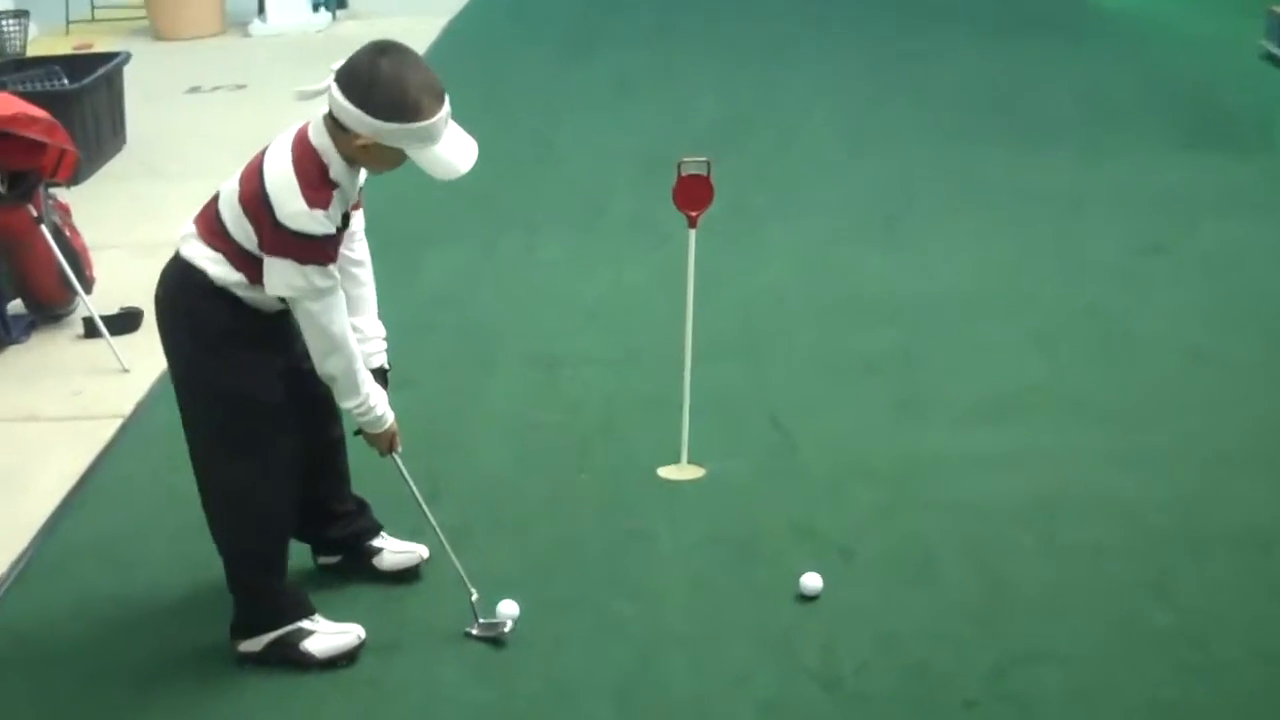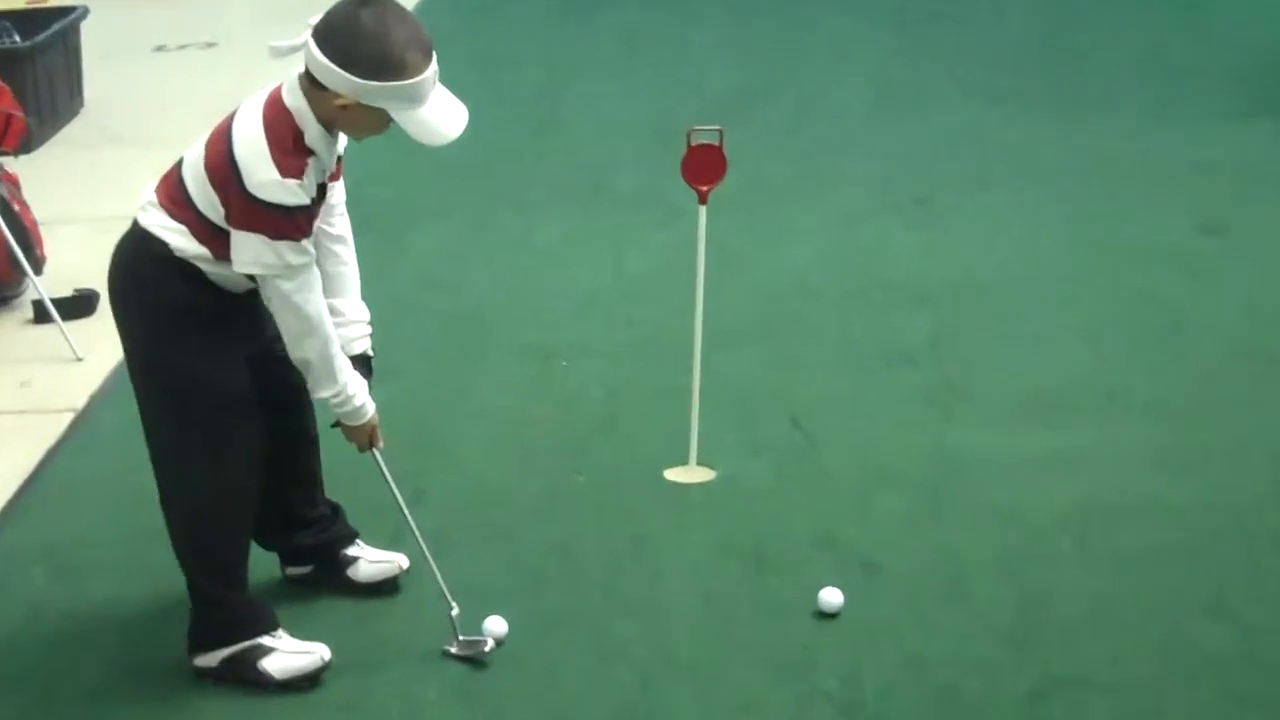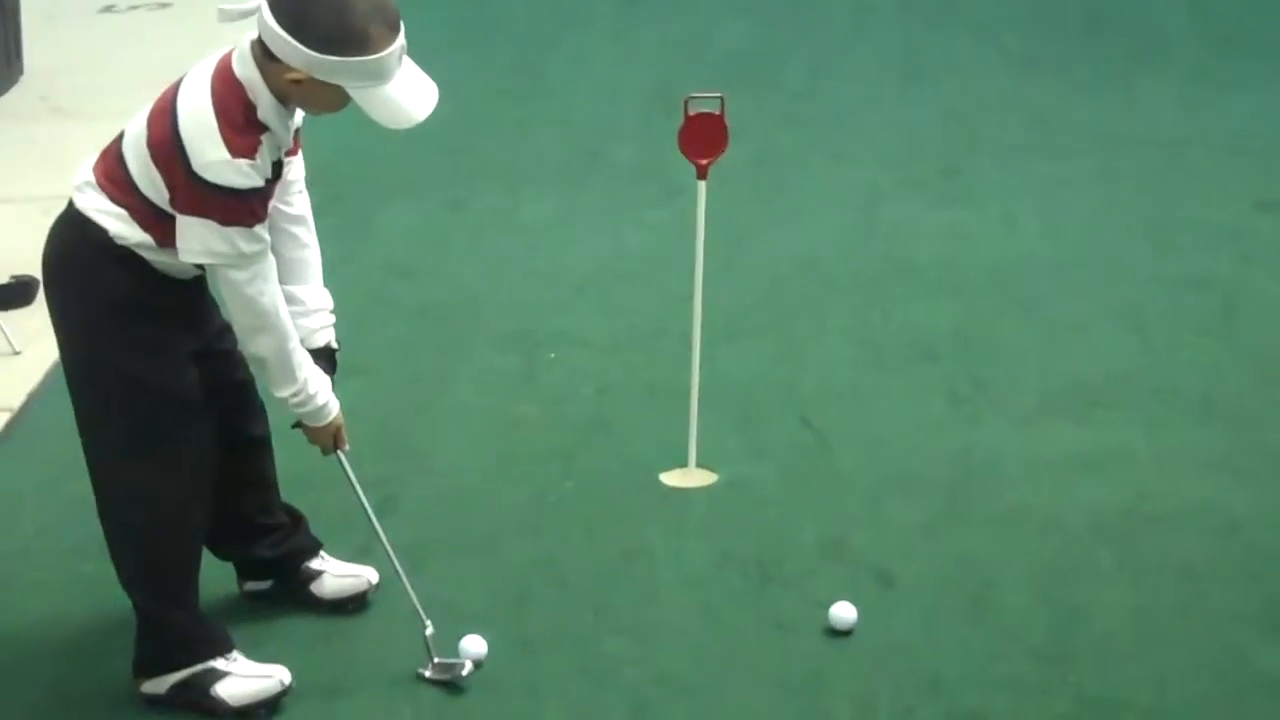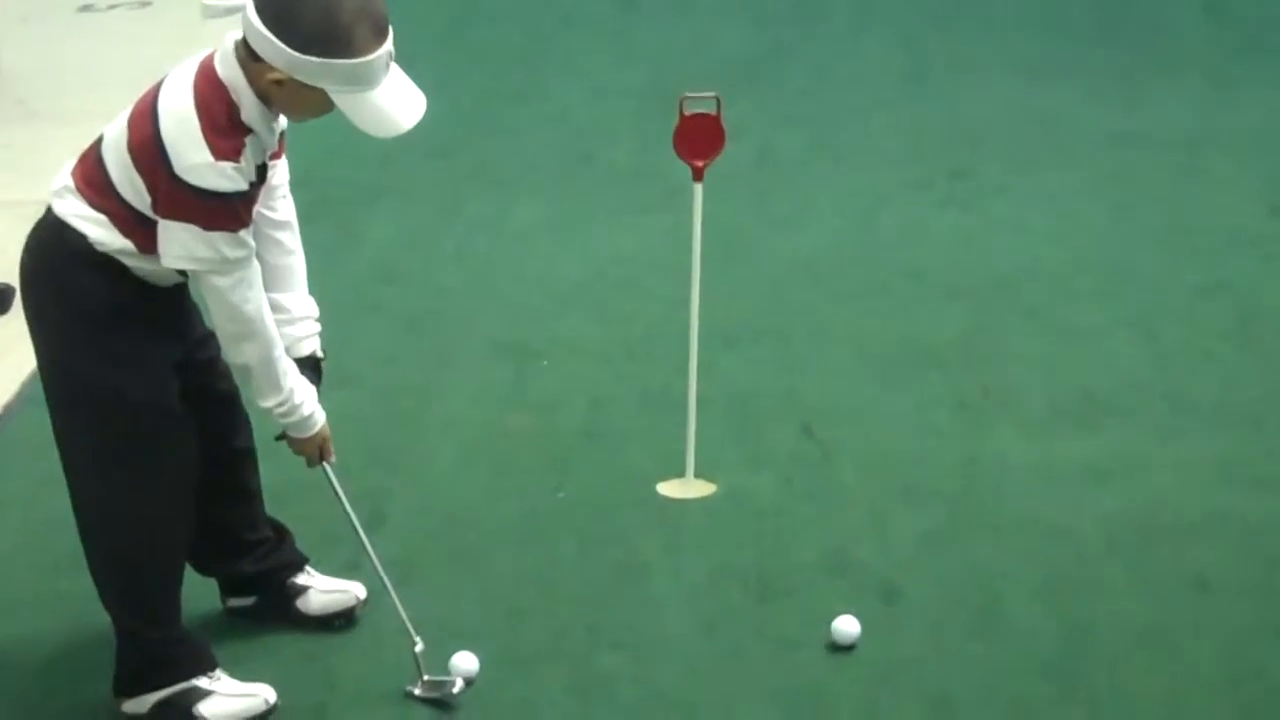
dt=0.3s
person 1, frame 1
left shoulder: (336, 149)
right shoulder: (300, 199)
left elbow: (352, 255)
right elbow: (323, 316)
left wrist: (374, 364)
right wrist: (371, 409)
left hip: (257, 300)
right hip: (209, 311)
left knee: (314, 417)
right knee: (253, 459)
left ankle: (343, 537)
person 1, frame 2
left shoulder: (315, 114)
right shoulder: (272, 167)
left elbow: (332, 230)
right elbow: (296, 300)
left wrist: (355, 346)
right wrist: (351, 400)
left hip: (220, 276)
right hip: (167, 288)
left knee: (283, 409)
right knee: (215, 450)
left ankle: (313, 545)
right ankle: (226, 632)
person 1, frame 3
left shoulder: (266, 83)
right shoulder: (221, 147)
left elbow: (289, 208)
right elbow: (251, 291)
left wrist: (317, 340)
right wrist: (313, 399)
left hip: (166, 262)
right hip: (107, 275)
left knee: (232, 412)
right knee: (159, 456)
left ankle: (273, 557)
right ankle: (176, 655)
person 1, frame 4
left shoulder: (253, 85)
right shoulder: (204, 149)
left elbow: (273, 216)
right elbow: (235, 300)
left wrist: (302, 350)
right wrist: (298, 410)
left hip: (147, 267)
right hip: (87, 284)
left knee: (216, 423)
right knee: (140, 469)
left ankle: (259, 572)
